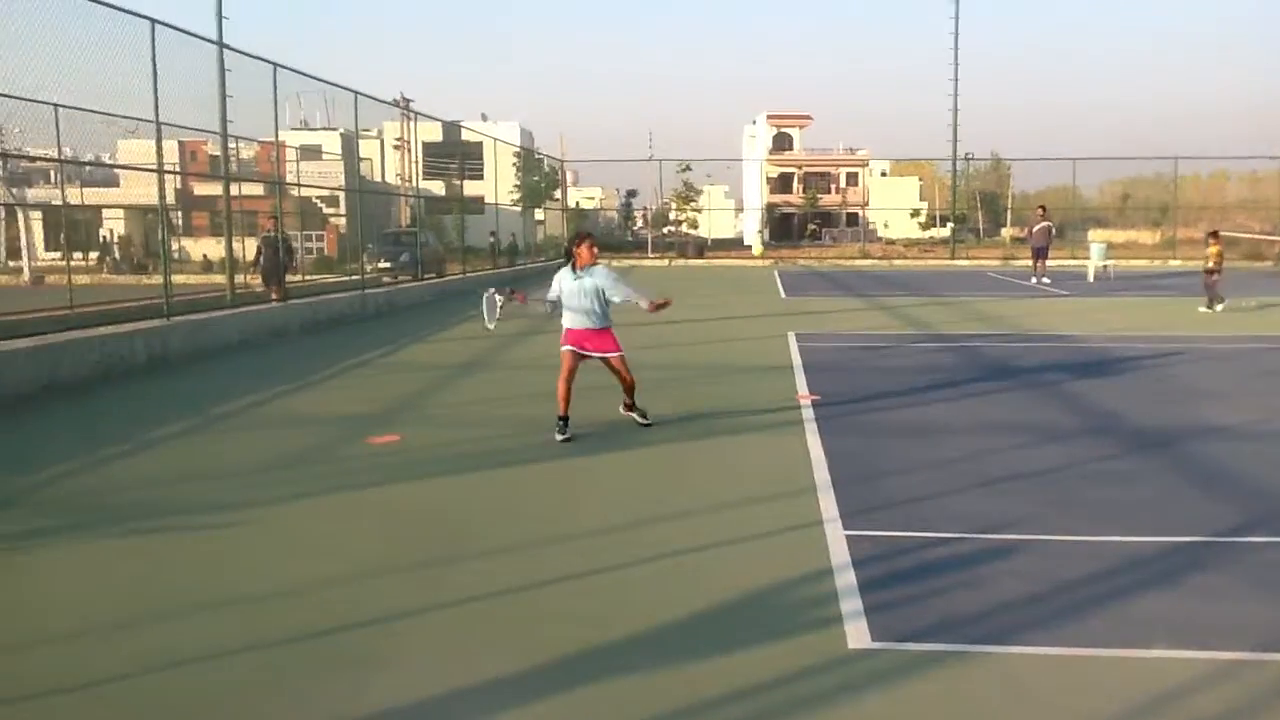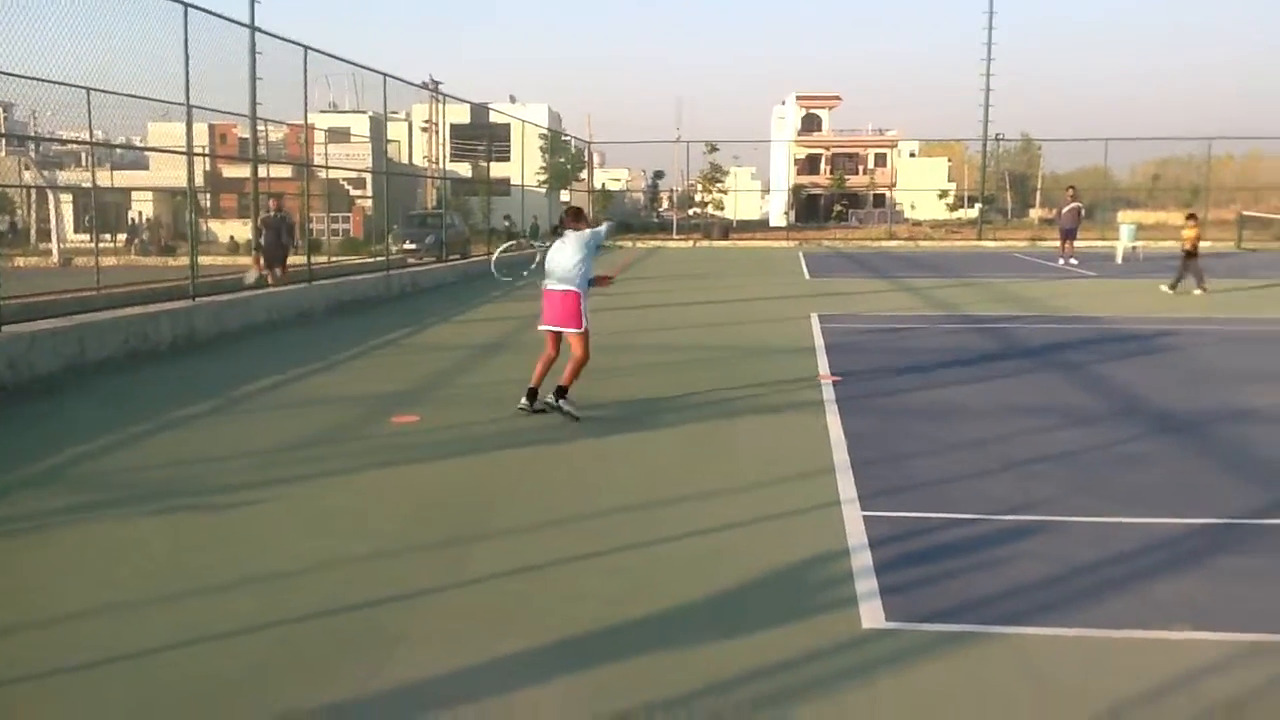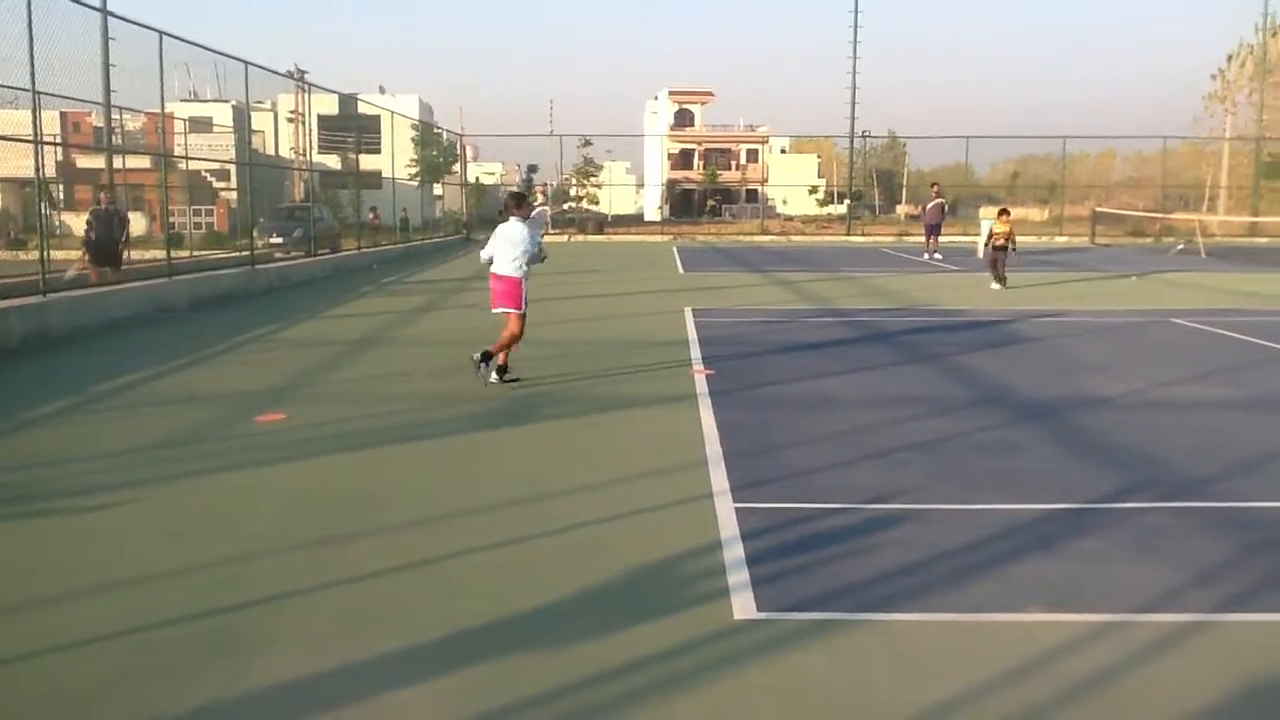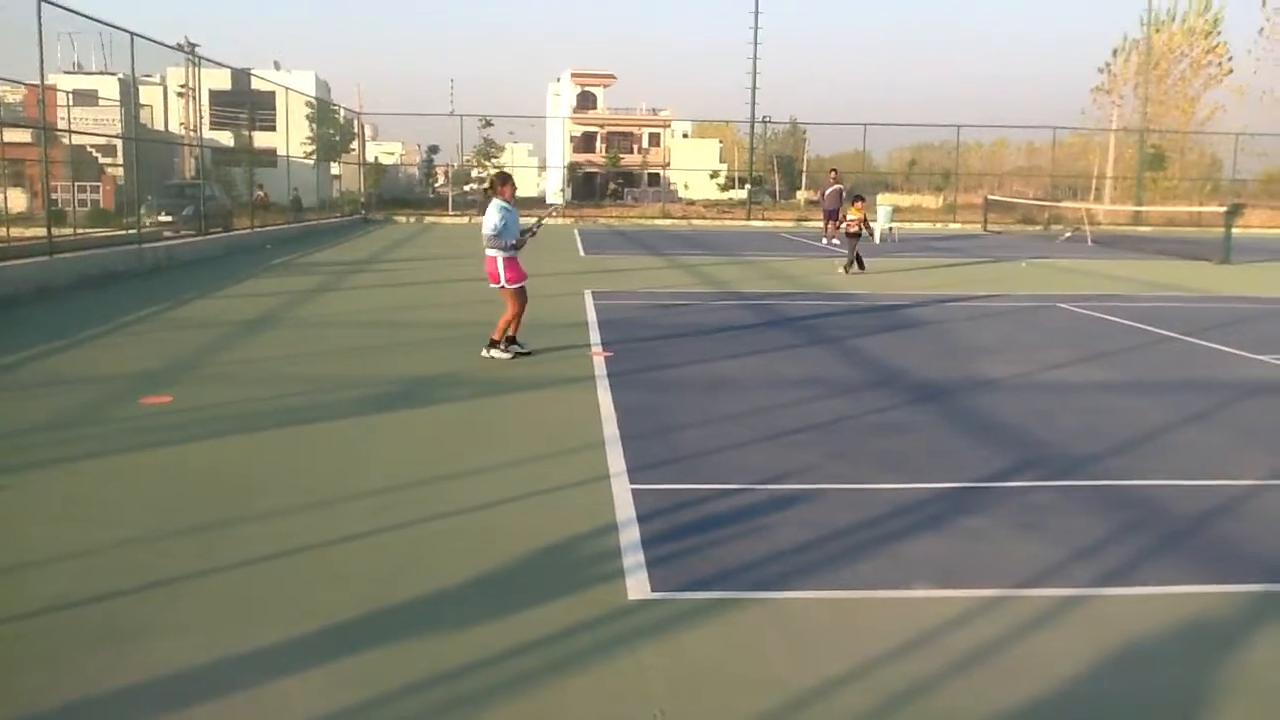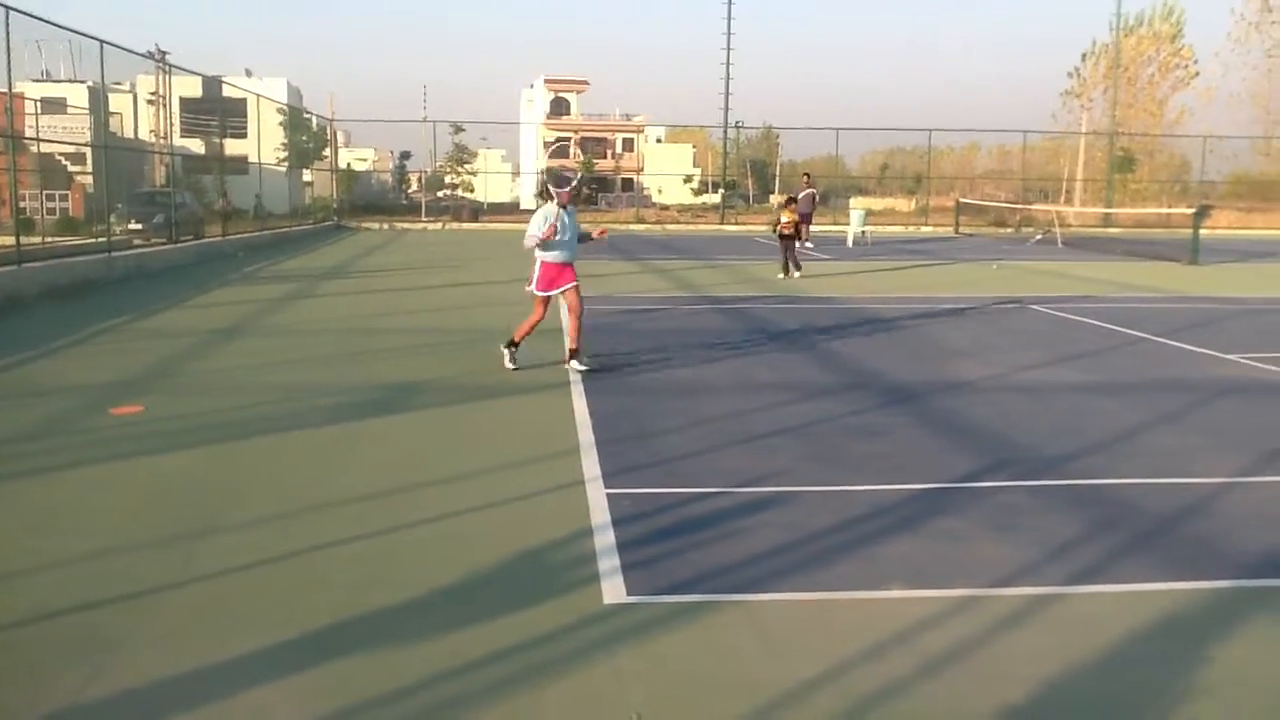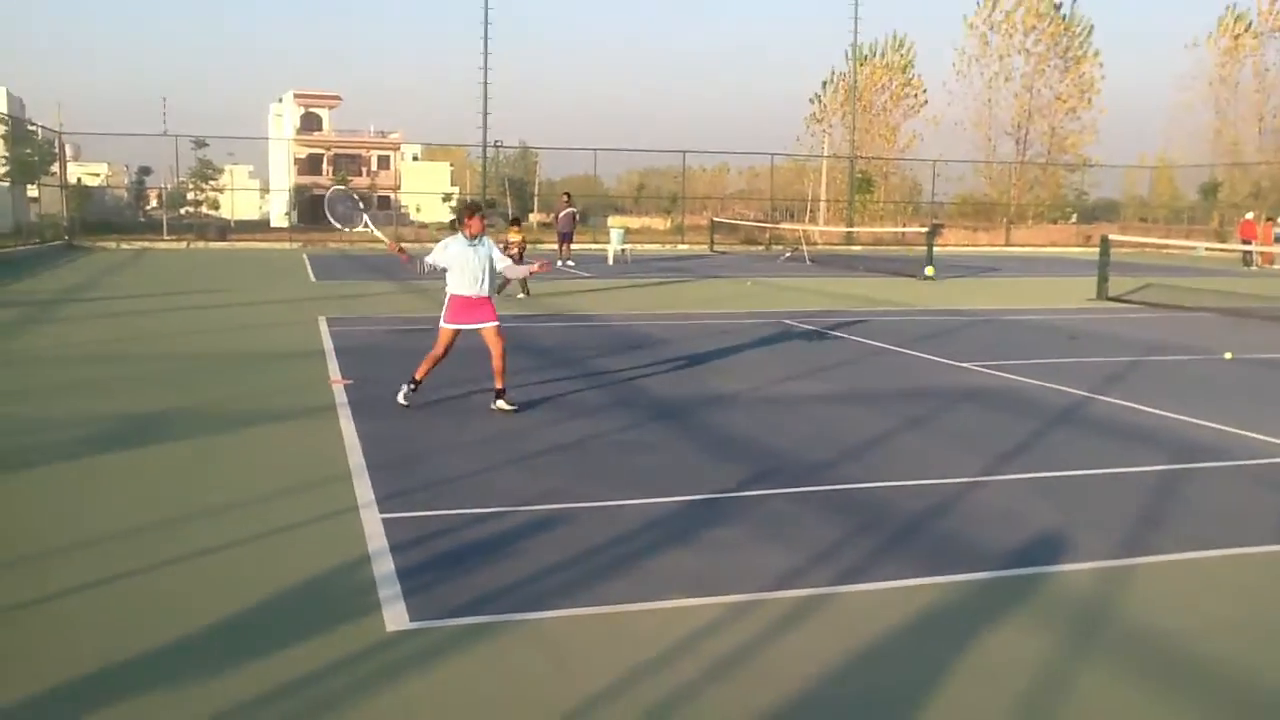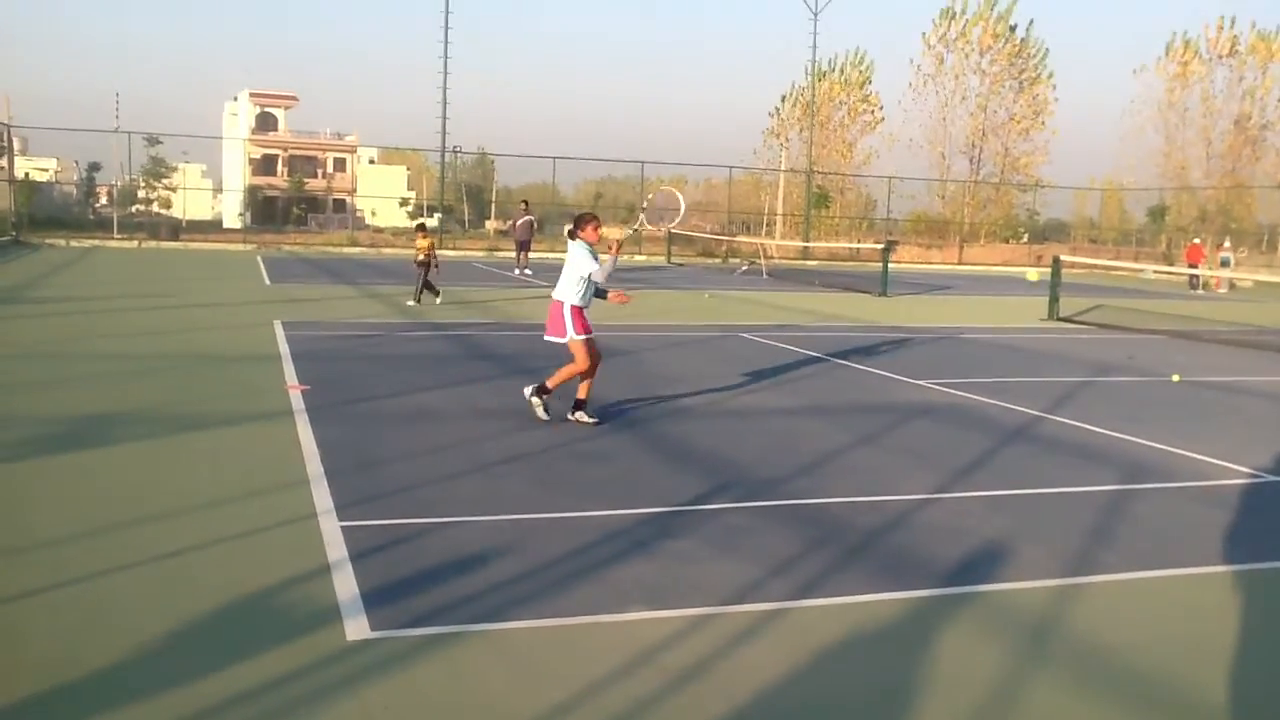
dt=0.7s
person 1, frame 1
left shoulder: (602, 273)
right shoulder: (561, 276)
left elbow: (624, 293)
right elbow: (550, 305)
left wrist: (649, 305)
left hip: (601, 333)
right hip: (573, 332)
left knee: (627, 379)
right knee: (566, 374)
left ankle: (629, 406)
right ankle: (562, 421)
person 1, frame 2
left shoulder: (554, 248)
right shoulder: (586, 237)
right elbow: (608, 227)
left wrist: (593, 281)
left hip: (550, 296)
right hip: (570, 298)
left knee: (551, 352)
right knee: (581, 354)
left ankle: (529, 398)
right ankle: (559, 394)
person 1, frame 3
left shoulder: (501, 229)
right shoulder: (523, 230)
left elbow: (485, 257)
right elbow: (529, 257)
right wrist: (539, 256)
left hip: (497, 278)
right hip: (514, 281)
left knee: (513, 328)
right knee: (516, 331)
left ankle: (500, 371)
right ankle: (485, 356)
person 1, frame 4
left shoulder: (507, 208)
right shoulder: (496, 210)
right elbow: (488, 240)
left wrist: (524, 233)
right wrist: (513, 244)
left hip: (508, 260)
right hip: (500, 261)
left knee: (522, 301)
right knee: (514, 307)
left ankle: (510, 341)
right ankle: (492, 346)
person 1, frame 5
left shoulder: (571, 212)
right shoulder: (544, 214)
left elbow: (576, 236)
right elbow: (530, 242)
left wrist: (591, 235)
right wrist: (545, 237)
left hip: (567, 267)
right hip: (546, 267)
left knee: (576, 309)
right knee: (539, 314)
left ankle: (573, 356)
right ankle: (511, 346)
person 1, frame 6
left shoulder: (488, 244)
right shoulder: (448, 245)
left elbow: (508, 269)
right elbow: (426, 266)
left wrist: (531, 269)
left hip: (483, 303)
right hip: (457, 302)
left knee: (498, 350)
right knee: (440, 350)
left ankle: (499, 397)
right ankle: (411, 385)
person 1, frame 7
left shoulder: (586, 253)
right shoulder: (579, 251)
right elbow: (601, 276)
left wrist: (608, 295)
right wrist: (614, 254)
left hip: (574, 310)
right hip: (566, 309)
left knee: (594, 358)
right knee: (582, 364)
left ankle: (578, 408)
right ankle: (539, 391)
